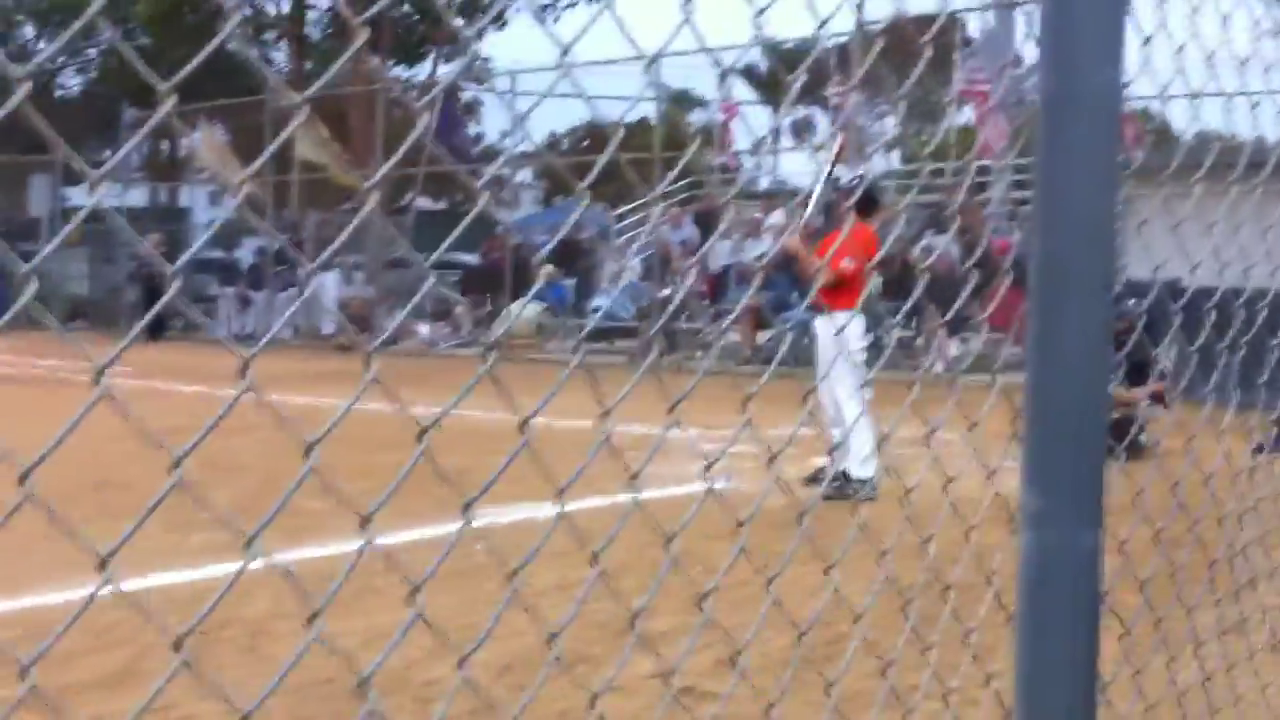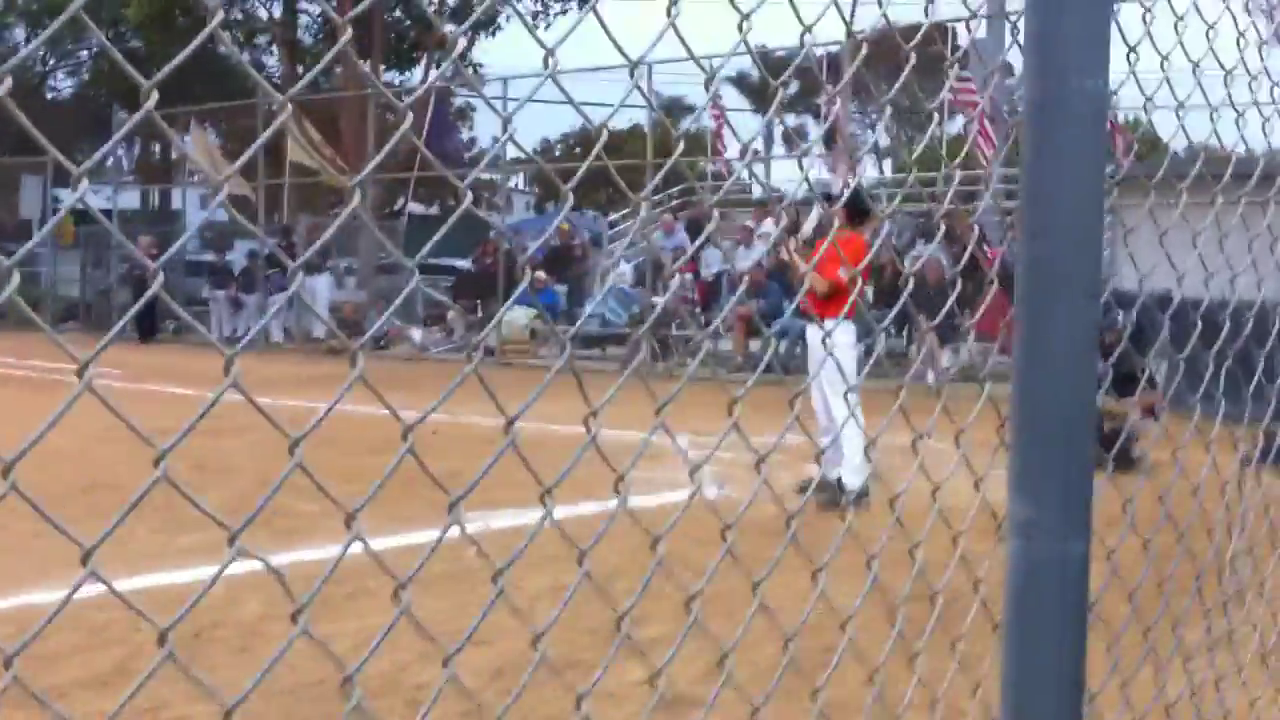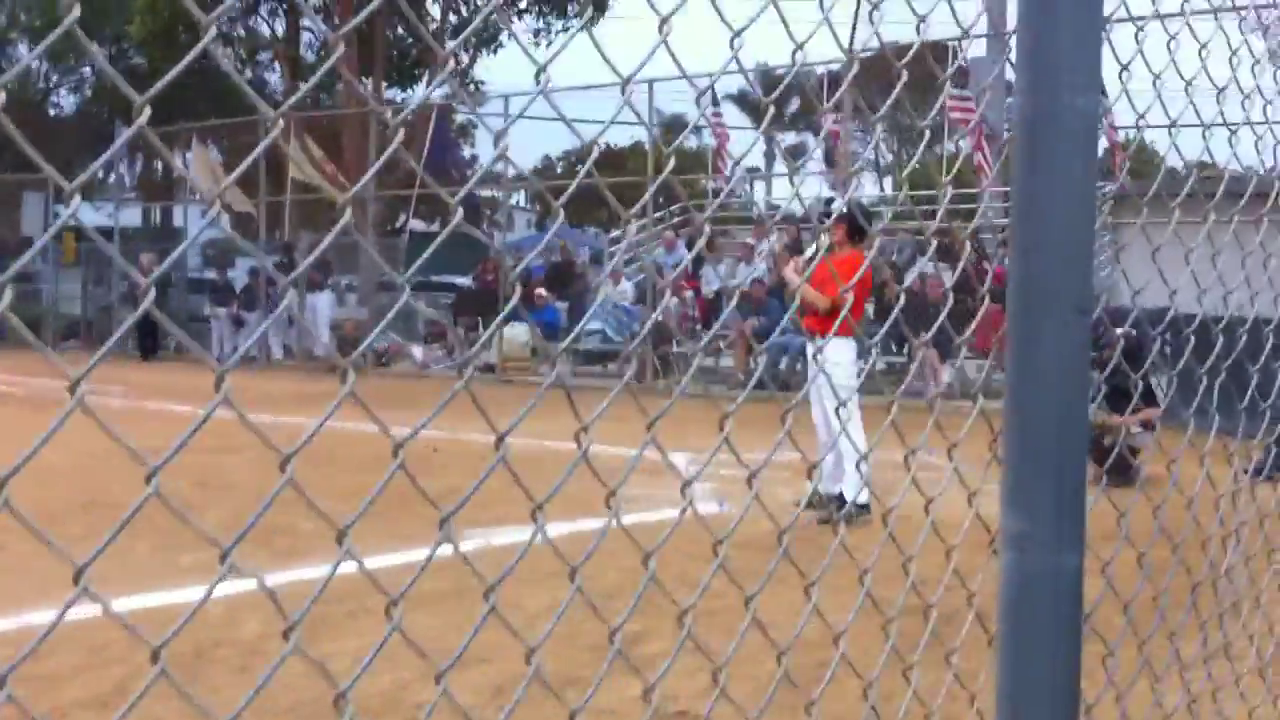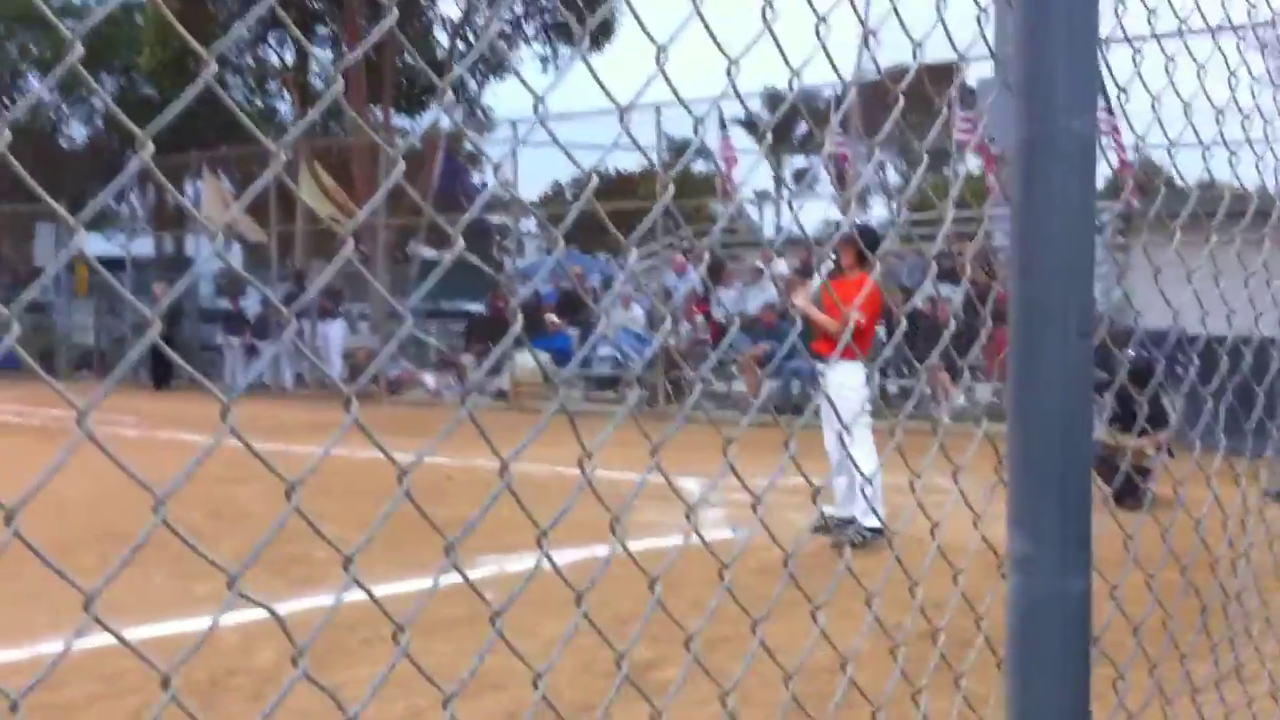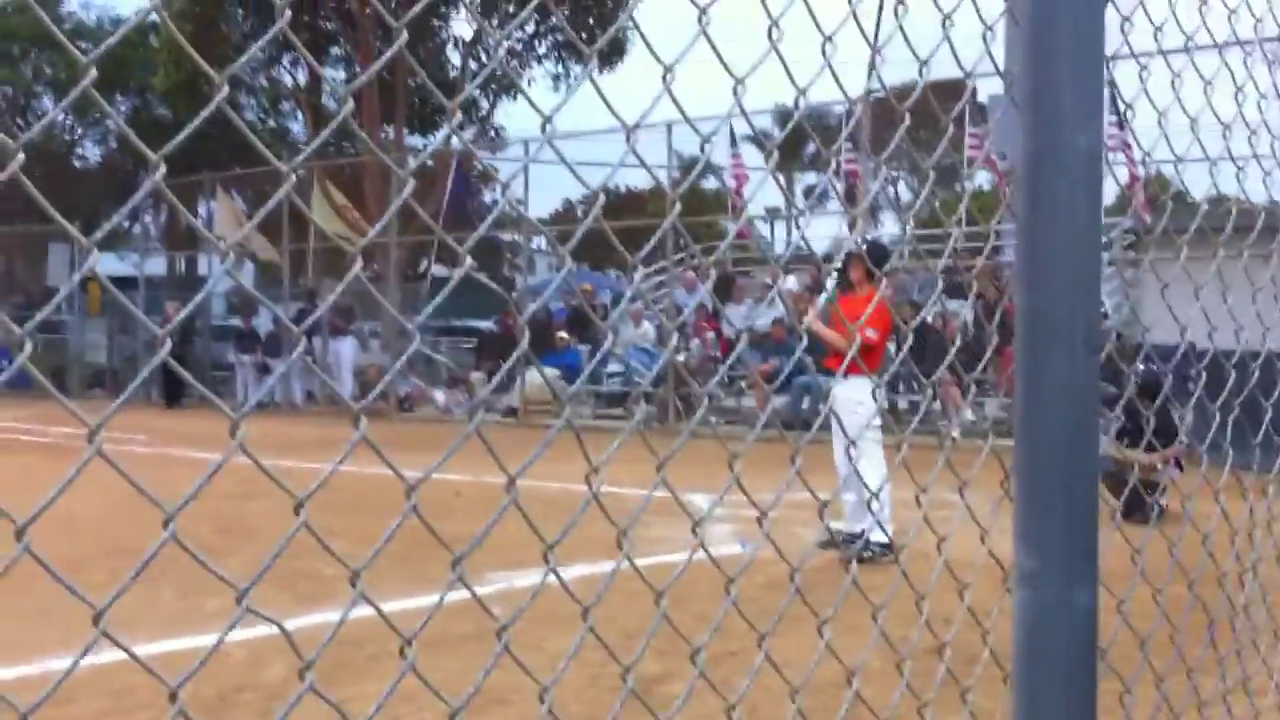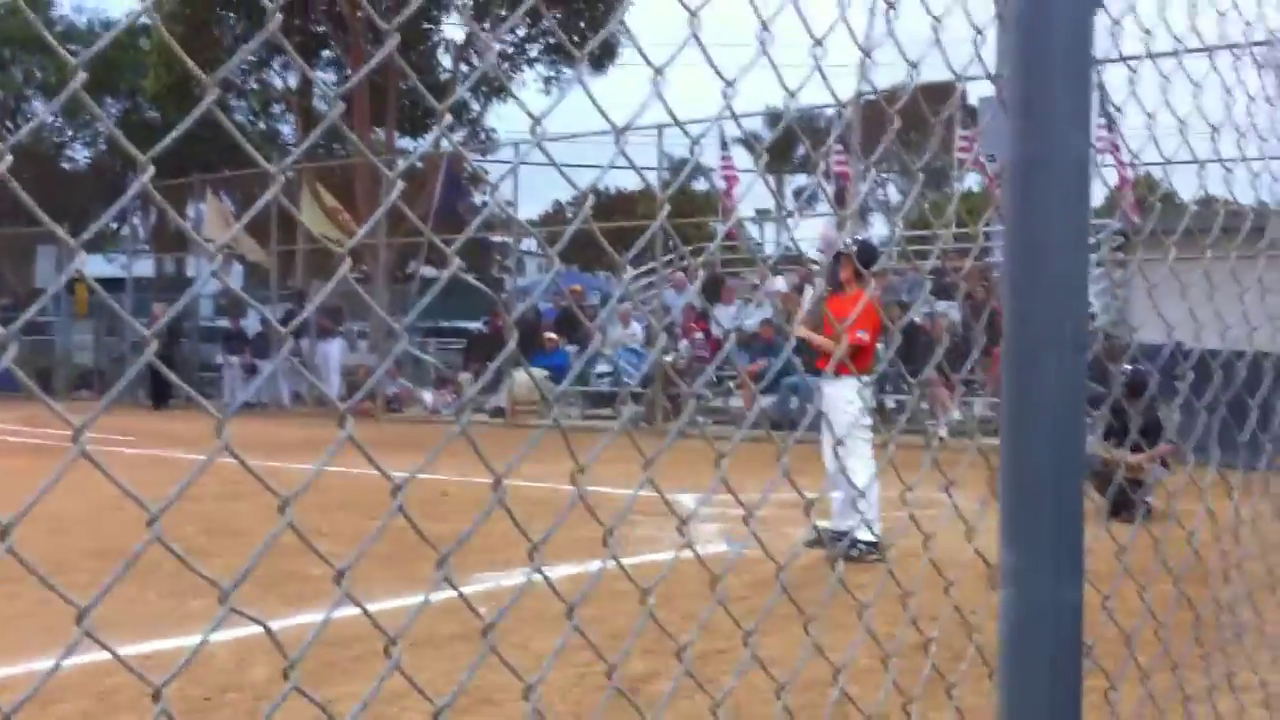
dt=0.1s
person 1, frame 1
left shoulder: (863, 237)
right shoulder: (840, 234)
left elbow: (827, 278)
right elbow: (815, 270)
left wrist: (800, 250)
right wrist: (798, 248)
left hip: (844, 321)
right hip: (826, 318)
left knee: (850, 397)
right knee: (831, 397)
left ankle: (862, 475)
right ankle: (841, 465)
person 1, frame 2
left shoulder: (855, 246)
right shoulder: (830, 242)
left elbow: (823, 288)
right elbow: (810, 282)
left wrist: (796, 261)
right wrist: (794, 257)
left hip: (836, 329)
right hip: (818, 327)
left knee: (843, 405)
right knee: (824, 406)
left ankle: (855, 484)
right ankle: (833, 473)
person 1, frame 3
left shoulder: (857, 265)
right shoulder: (826, 260)
left elbow: (826, 305)
right elbow: (810, 303)
left wrist: (797, 281)
right wrist: (796, 278)
left hip: (838, 347)
right hip: (817, 344)
left knee: (846, 422)
right knee: (825, 423)
left ankle: (858, 499)
right ankle: (831, 489)
person 1, frame 4
left shoulder: (866, 287)
right shoulder: (834, 283)
left elbow: (840, 330)
right elbow: (822, 327)
left wrist: (807, 307)
right wrist: (805, 305)
left hip: (848, 371)
right hip: (829, 368)
left knee: (858, 446)
right knee: (836, 447)
left ankle: (870, 524)
right ankle: (844, 513)
person 1, frame 5
left shoulder: (876, 305)
right shoulder: (844, 299)
left elbow: (854, 348)
left wrist: (818, 326)
right wrist: (816, 322)
left hip: (859, 387)
right hip: (840, 384)
left knee: (869, 462)
right knee: (846, 462)
left ankle: (880, 540)
right ankle: (853, 529)
person 1, frame 6
left shoulder: (865, 304)
right shoulder: (834, 299)
left elbow: (845, 350)
left wrist: (807, 334)
right wrist: (806, 331)
left hip: (850, 387)
right hip: (831, 384)
left knee: (858, 461)
right knee: (835, 461)
left ankle: (868, 538)
right ankle: (841, 526)
